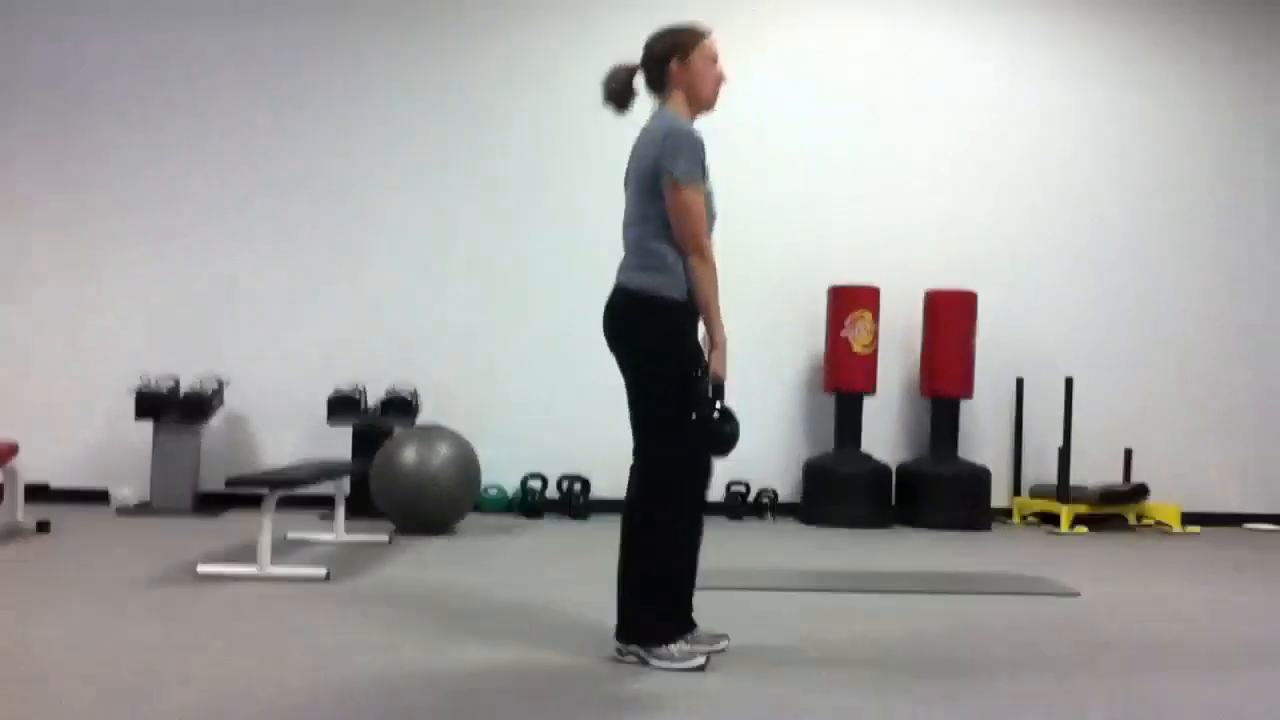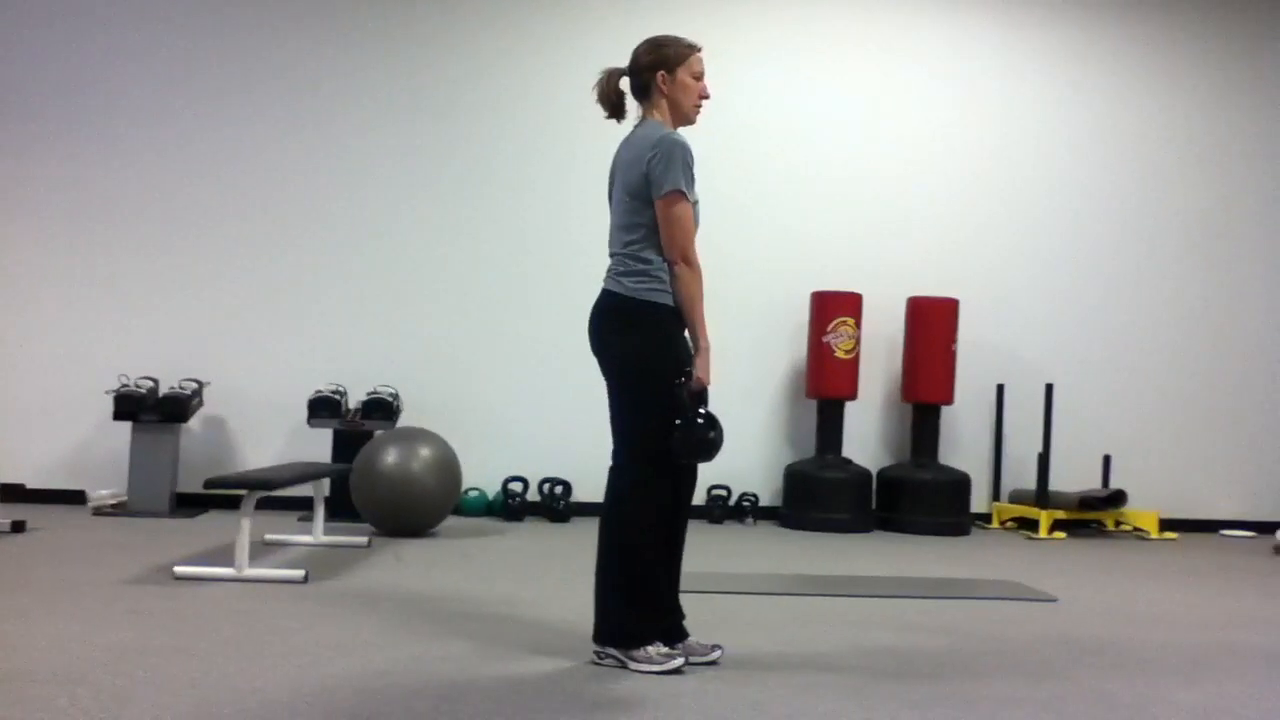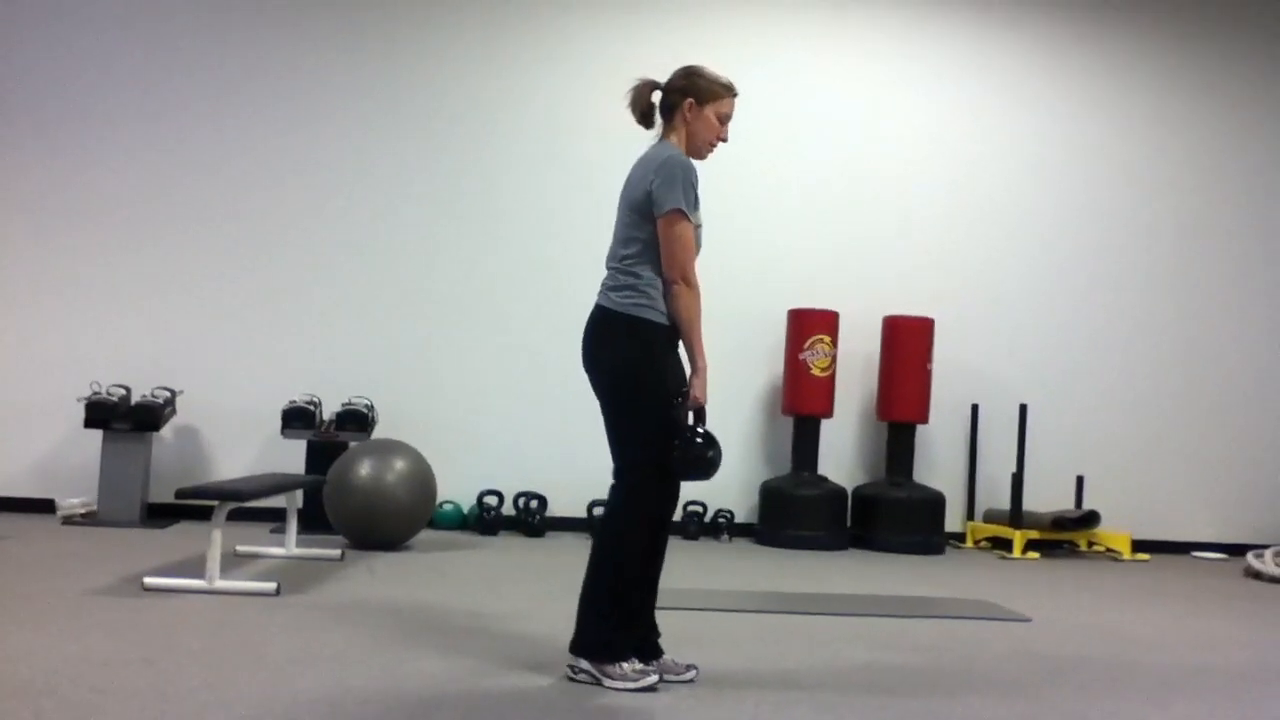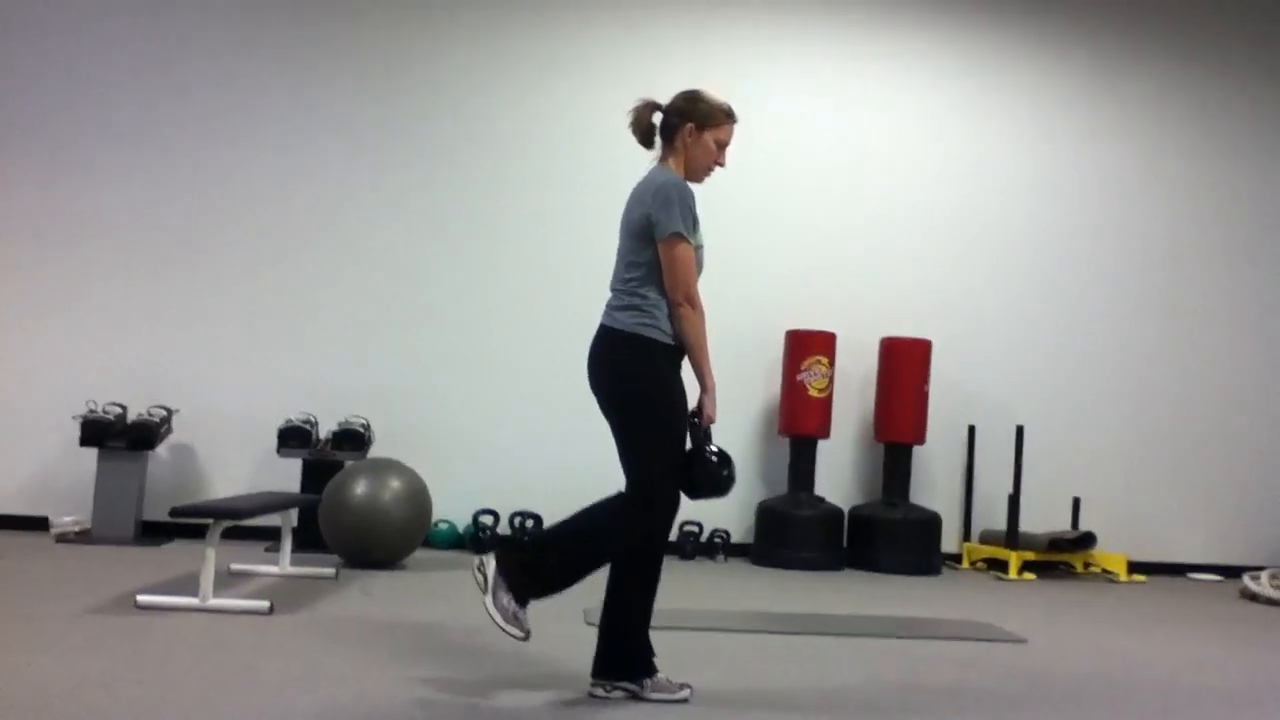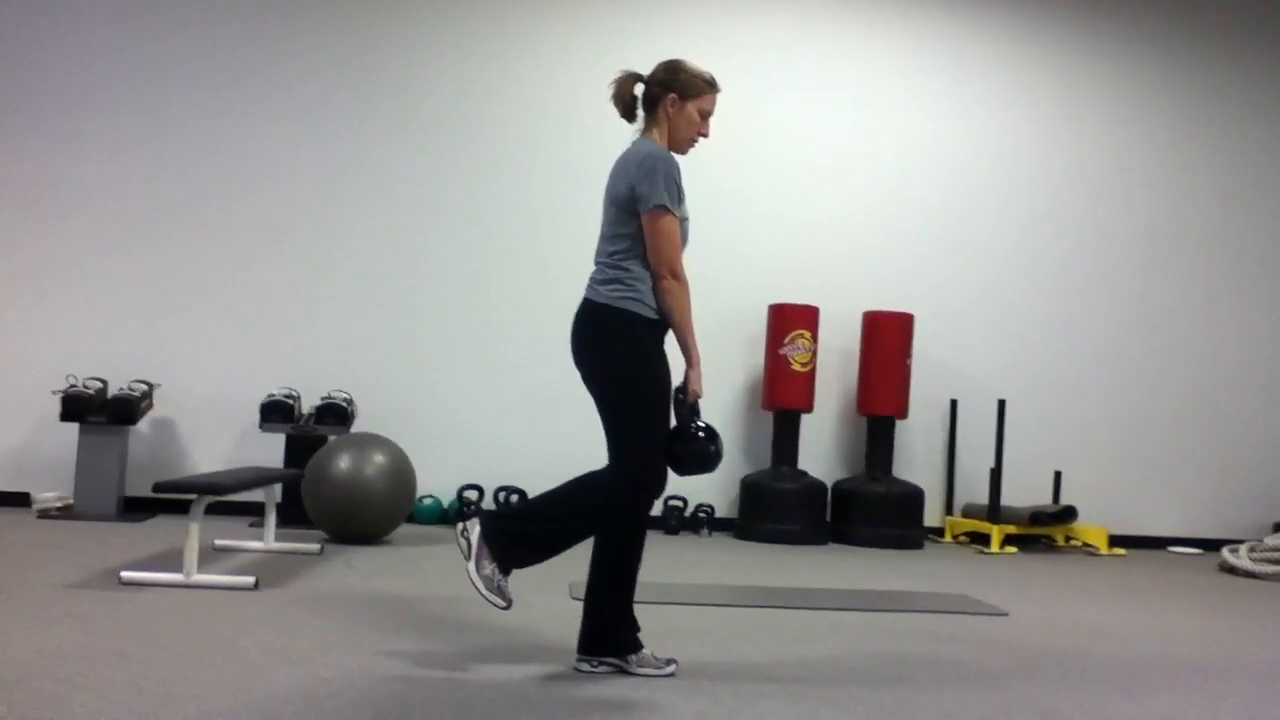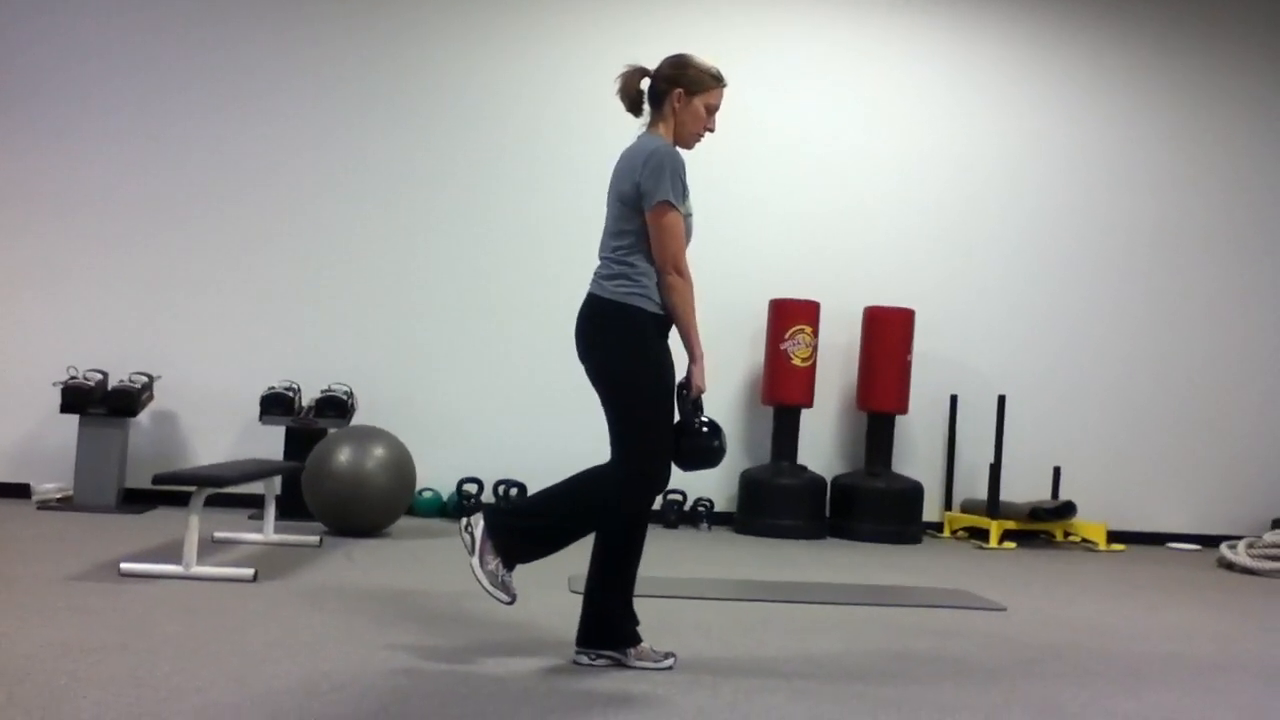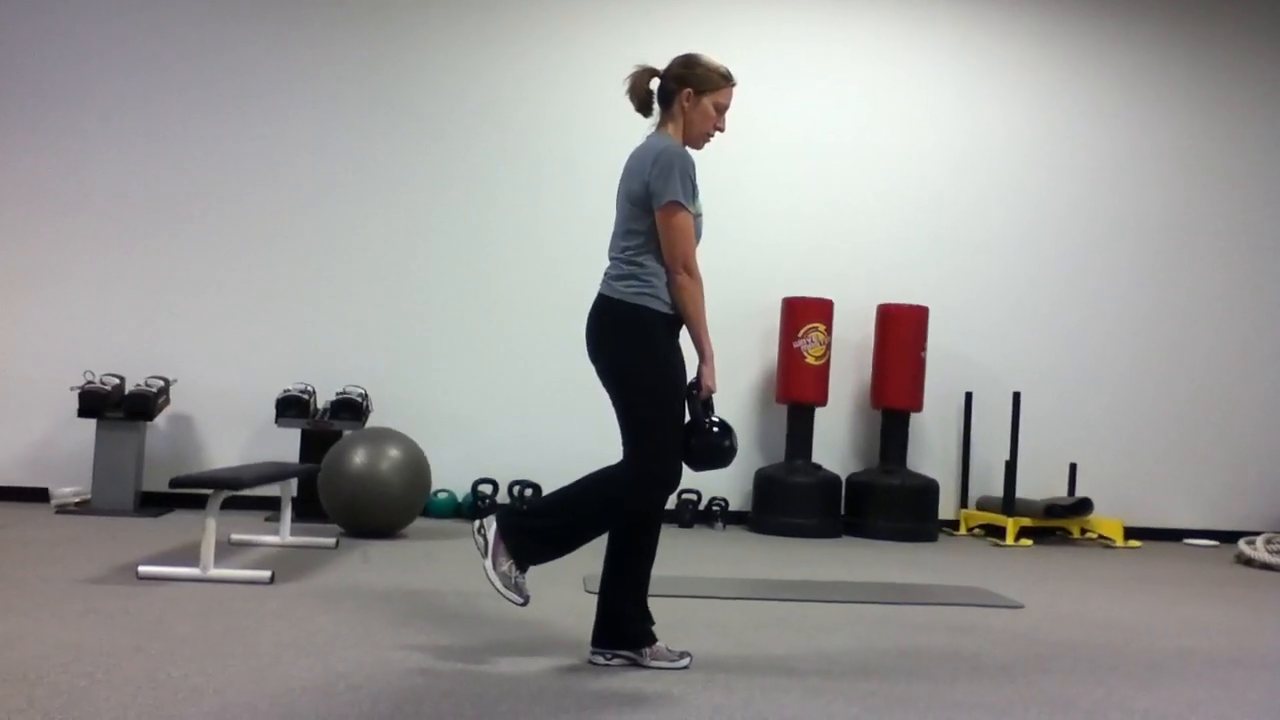
dt=0.7s
person 1, frame 1
left shoulder: (657, 134)
right shoulder: (679, 136)
right elbow: (695, 251)
left wrist: (699, 338)
right wrist: (717, 341)
left hip: (642, 311)
right hip: (656, 318)
left knee: (678, 466)
right knee: (666, 469)
left ankle: (669, 621)
right ankle: (644, 632)
person 1, frame 2
left shoulder: (635, 145)
right shoulder: (668, 148)
right elbow: (681, 260)
left wrist: (683, 344)
right wrist: (701, 348)
left hip: (626, 319)
right hip: (646, 327)
left knee: (667, 473)
right knee: (642, 475)
left ankle: (660, 628)
right ankle: (621, 634)
person 1, frame 3
left shoulder: (654, 164)
right shoulder: (675, 168)
right elbow: (680, 280)
left wrist: (681, 365)
right wrist: (698, 368)
left hip: (625, 339)
right hip: (635, 343)
left knee: (652, 489)
right knee: (641, 489)
left ankle: (633, 644)
right ankle: (596, 648)
person 1, frame 4
left shoulder: (655, 187)
right shoulder: (672, 191)
right elbow: (683, 301)
left wrist: (693, 380)
right wrist: (707, 385)
left hip: (630, 357)
right hip: (639, 361)
left knee: (652, 503)
right knee: (651, 500)
left ankle: (624, 669)
right ankle: (513, 569)
person 1, frame 5
left shoulder: (637, 159)
right shoulder: (657, 162)
right elbow: (667, 275)
left wrist: (677, 358)
right wrist: (693, 362)
left hip: (614, 330)
right hip: (623, 334)
left knee: (635, 478)
right knee: (638, 476)
left ankle: (610, 644)
right ankle: (496, 536)
person 1, frame 6
left shoulder: (642, 155)
right shoulder: (662, 159)
right elbow: (672, 272)
left wrist: (682, 353)
right wrist: (696, 357)
left hip: (617, 325)
right hip: (628, 330)
left knee: (637, 473)
right knee: (641, 472)
left ankle: (607, 637)
right ankle: (500, 531)
person 1, frame 7
left shoulder: (651, 155)
right shoulder: (672, 159)
right elbow: (682, 271)
left wrist: (690, 353)
right wrist: (706, 357)
left hip: (628, 325)
right hip: (638, 330)
left knee: (649, 473)
right knee: (652, 472)
left ankle: (623, 637)
right ankle: (512, 533)
